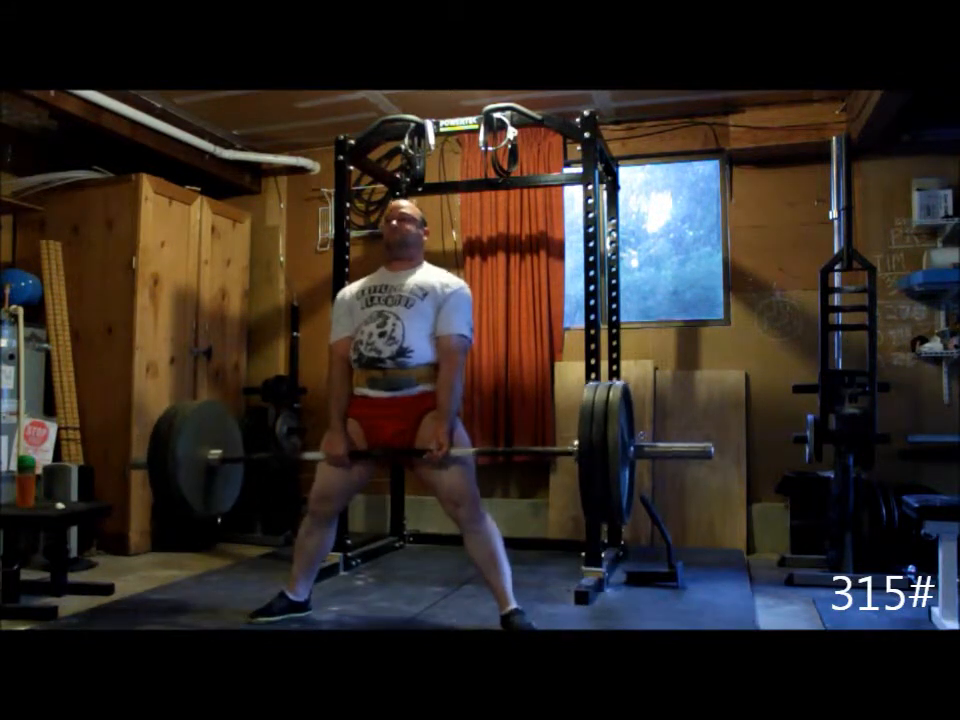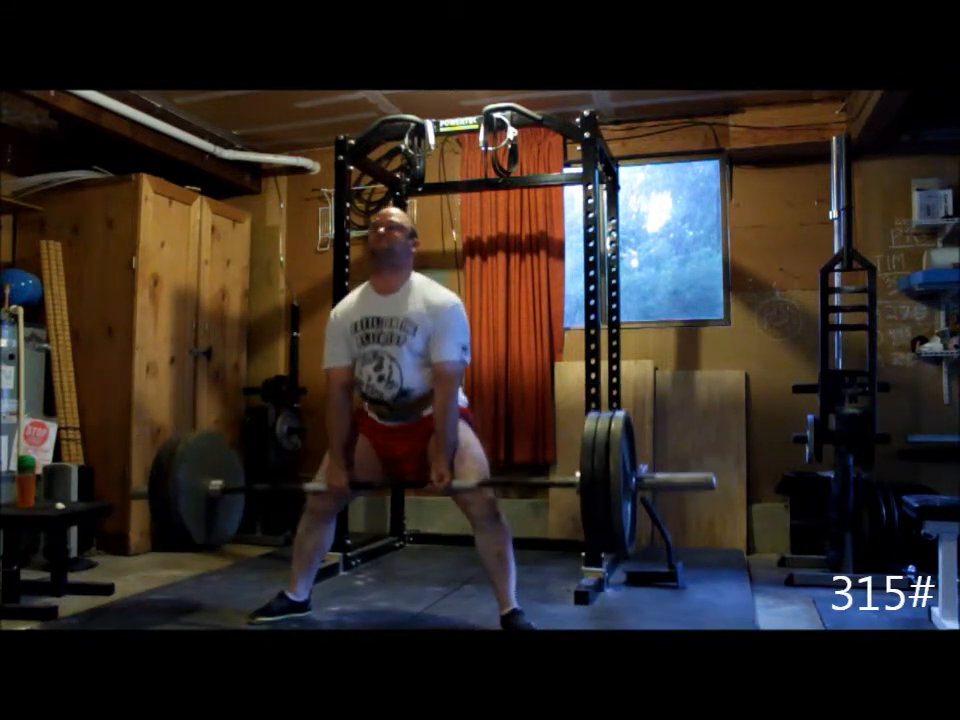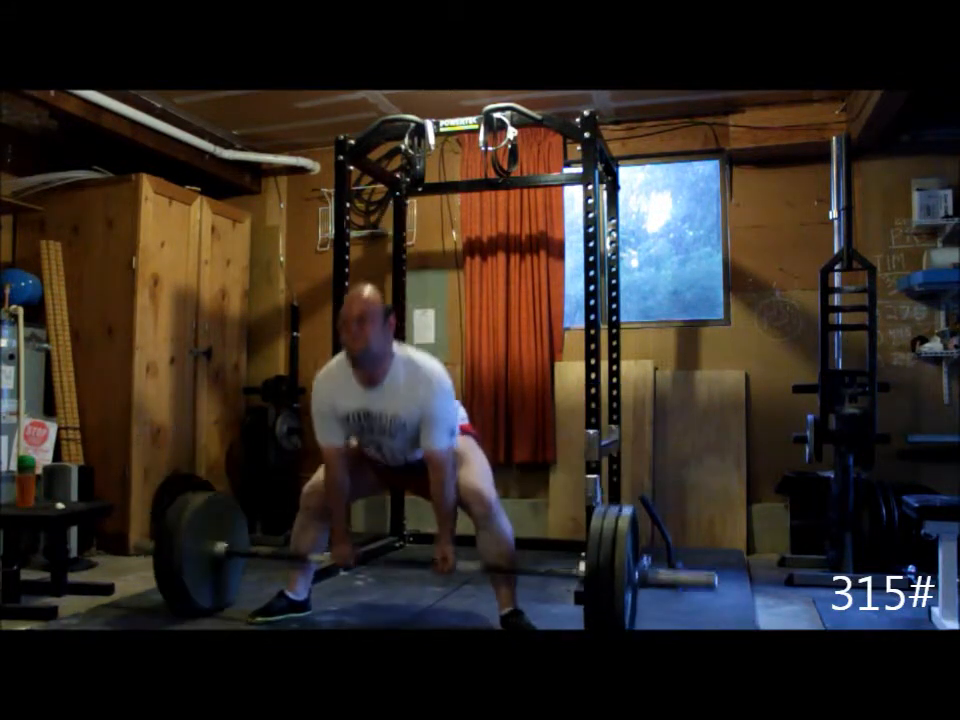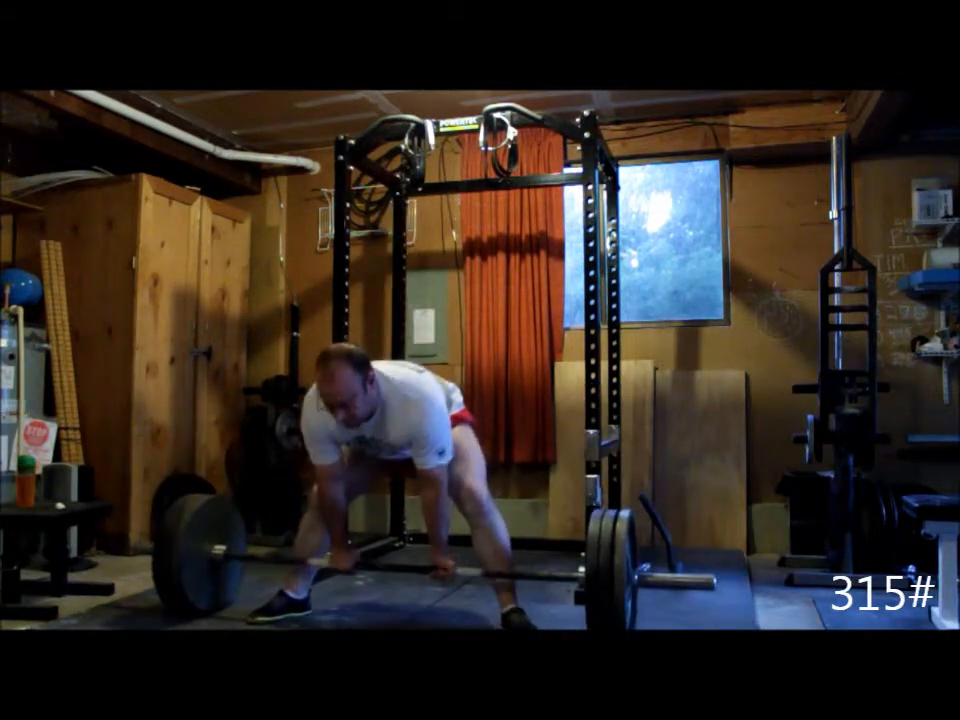
dt=0.4s
person 1, frame 1
left shoulder: (448, 287)
right shoulder: (352, 294)
left elbow: (452, 358)
right elbow: (339, 362)
left wrist: (444, 426)
right wrist: (336, 429)
left hip: (423, 406)
right hip: (364, 408)
left knee: (467, 508)
right knee: (321, 504)
left ankle: (510, 610)
right ankle: (295, 596)
person 1, frame 2
left shoulder: (440, 304)
right shoulder: (344, 313)
left elbow: (447, 384)
right elbow: (338, 390)
left wrist: (443, 457)
right wrist: (337, 462)
left hip: (434, 420)
right hip: (374, 423)
left knee: (483, 503)
right knee: (320, 499)
left ankle: (511, 611)
right ankle: (295, 596)
person 1, frame 3
left shoulder: (427, 379)
right shoulder: (327, 384)
left elbow: (440, 466)
right elbow: (336, 464)
left wrist: (445, 539)
right wrist: (338, 535)
left hip: (443, 447)
right hip: (375, 458)
left knee: (482, 500)
right knee: (312, 498)
left ankle: (510, 611)
right ankle: (295, 596)
person 1, frame 4
left shoulder: (422, 402)
right shoulder: (314, 409)
left elbow: (433, 485)
right elbow: (331, 483)
left wrist: (439, 550)
right wrist: (339, 546)
left hip: (445, 418)
left knee: (475, 497)
right knee: (319, 496)
left ankle: (511, 609)
right ankle: (295, 595)
